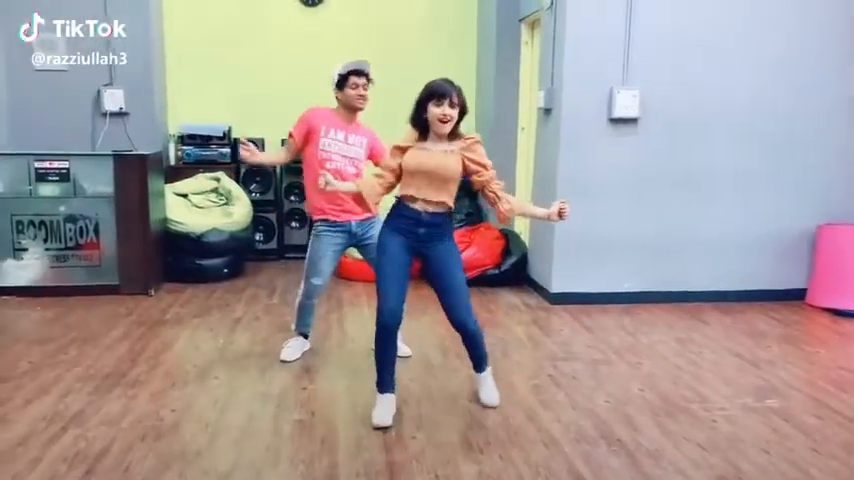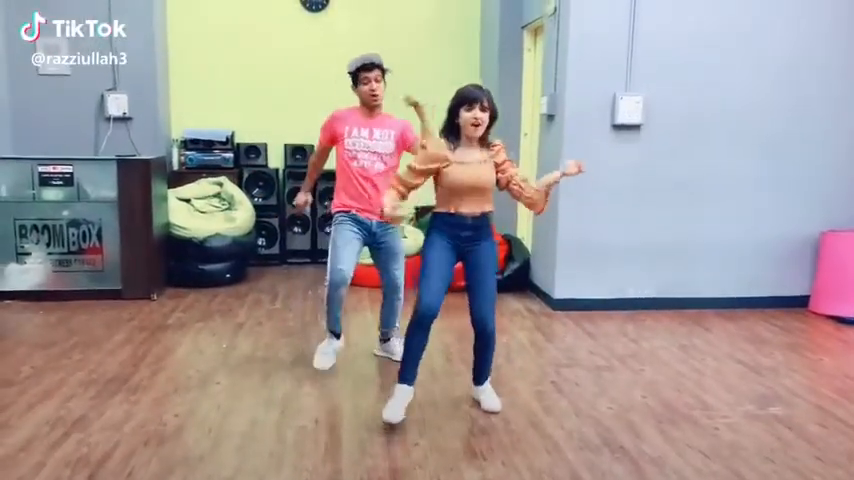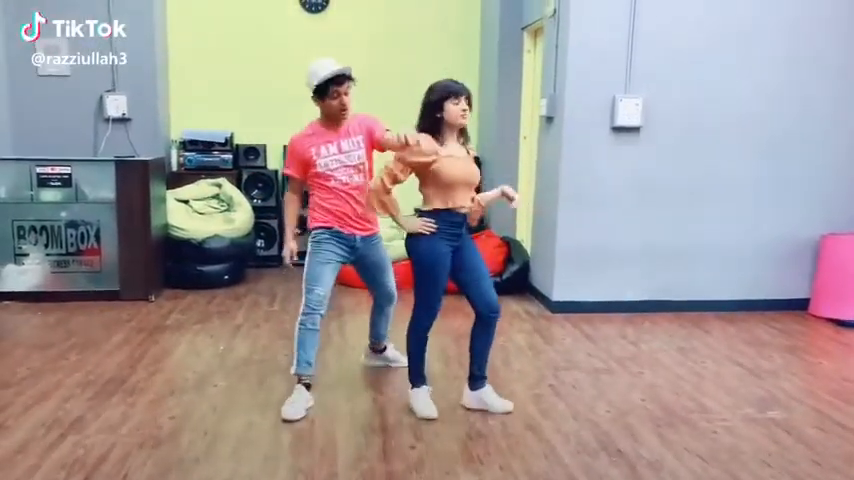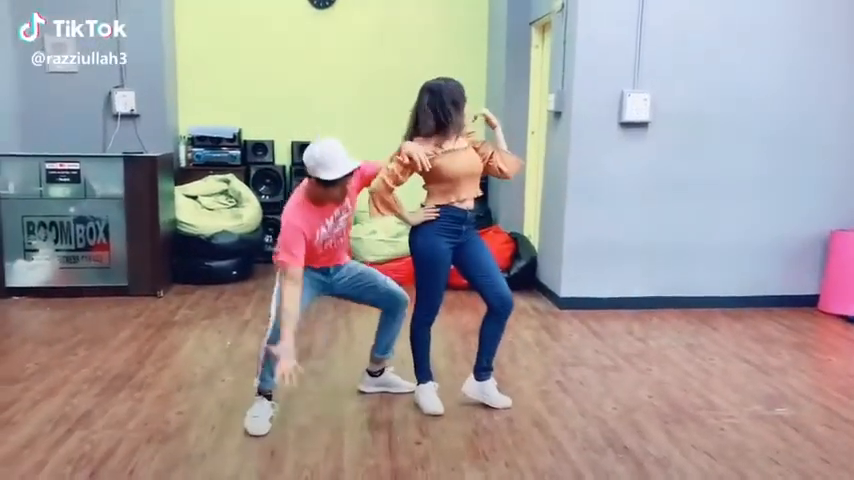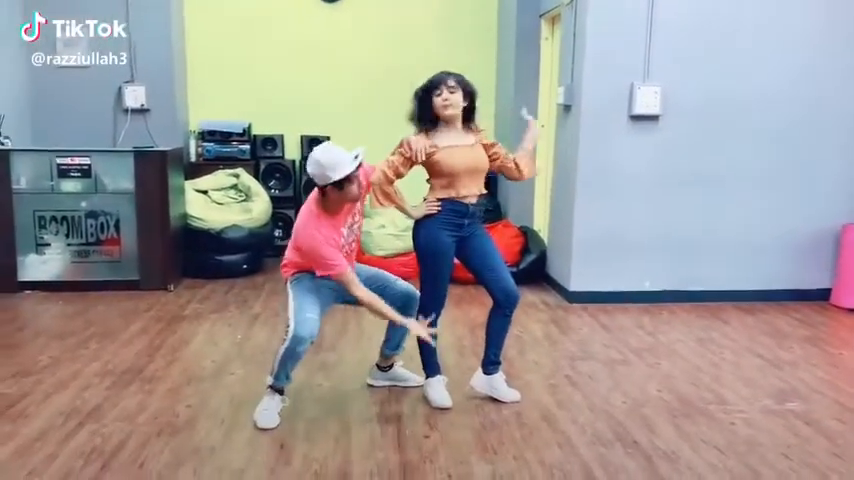
dt=0.4s
person 1, frame 1
left shoulder: (467, 147)
right shoulder: (409, 142)
left elbow: (494, 192)
right elbow: (382, 181)
left wrist: (545, 213)
right wrist: (338, 185)
left hip: (439, 234)
right hip: (398, 228)
left knee: (463, 319)
right knee: (388, 317)
left ankle: (482, 374)
right ankle: (386, 395)
person 1, frame 2
left shoulder: (494, 153)
right shoulder: (438, 149)
left elbow: (521, 191)
right elbow: (403, 185)
left wrist: (559, 175)
right wrist: (388, 205)
left hip: (480, 236)
right hip: (443, 233)
left knee: (484, 320)
right knee: (426, 308)
left ankle: (481, 385)
right ankle: (404, 387)
person 1, frame 3
left shoulder: (464, 150)
right shoulder: (423, 146)
right elbow: (381, 186)
left wrist: (498, 191)
right wrist: (403, 222)
left hip: (462, 233)
right hip: (434, 233)
left knee: (489, 308)
right knee: (425, 314)
left ankle: (477, 388)
right ankle: (418, 388)
person 1, frame 4
left shoulder: (468, 142)
right shoulder: (422, 147)
left elbow: (506, 168)
right elbow: (381, 187)
left wrist: (496, 128)
right wrist: (408, 218)
left hip: (468, 228)
right hip: (435, 229)
left knee: (502, 301)
right knee: (427, 311)
left ankle: (481, 380)
right ankle: (425, 385)
person 1, frame 5
left shoulder: (478, 137)
right shoulder: (424, 142)
left elbow: (516, 168)
right elbow: (381, 178)
left wrist: (532, 133)
right wrist: (410, 211)
left hip: (472, 223)
right hip: (438, 223)
left knee: (507, 295)
right knee: (432, 305)
left ankle: (489, 374)
right ankle: (433, 378)
person 2, frame 1
left shoulder: (367, 135)
right shoulder: (314, 118)
right elbow: (287, 153)
right wrist: (258, 157)
left hip: (367, 220)
right hip: (330, 223)
right knee: (313, 286)
right ankle: (301, 336)
person 2, frame 2
left shoulder: (399, 126)
right shoulder: (339, 120)
right elbow: (319, 156)
right wrist: (305, 190)
left hip: (387, 221)
right hip: (349, 217)
left knee: (395, 285)
right knee: (339, 276)
left ankle: (387, 340)
right ankle: (333, 337)
person 2, frame 3
left shoulder: (365, 125)
right shoulder: (302, 141)
left elbow: (396, 144)
right elbow: (293, 191)
left wrist: (408, 141)
right wrist: (290, 236)
left hip: (368, 232)
right hip: (328, 235)
left knee: (387, 294)
right knee: (314, 305)
left ankle: (378, 349)
right ankle: (303, 386)
person 2, frame 4
left shoulder: (350, 176)
right shoulder: (296, 217)
right elbow: (292, 282)
left wrist: (408, 154)
right wrist: (287, 349)
left hip: (340, 266)
right hip: (305, 271)
left knee: (398, 300)
right knee: (282, 325)
left ankle: (375, 372)
right ankle: (263, 397)
person 2, frame 5
left shoulder: (354, 180)
right shoulder: (312, 230)
right elbow: (356, 292)
right wrist: (404, 322)
left hip: (345, 270)
right hip: (309, 276)
left knee: (409, 296)
right knee: (303, 332)
left ankle: (384, 368)
right ankle: (274, 393)
